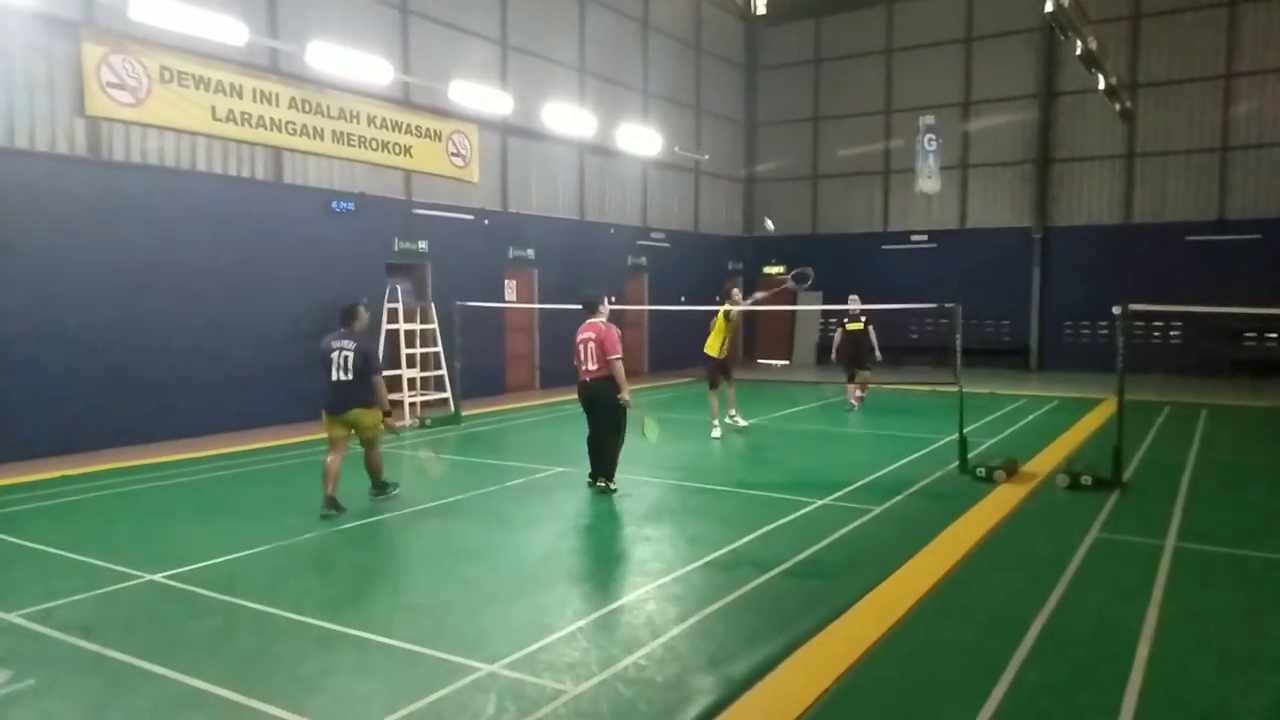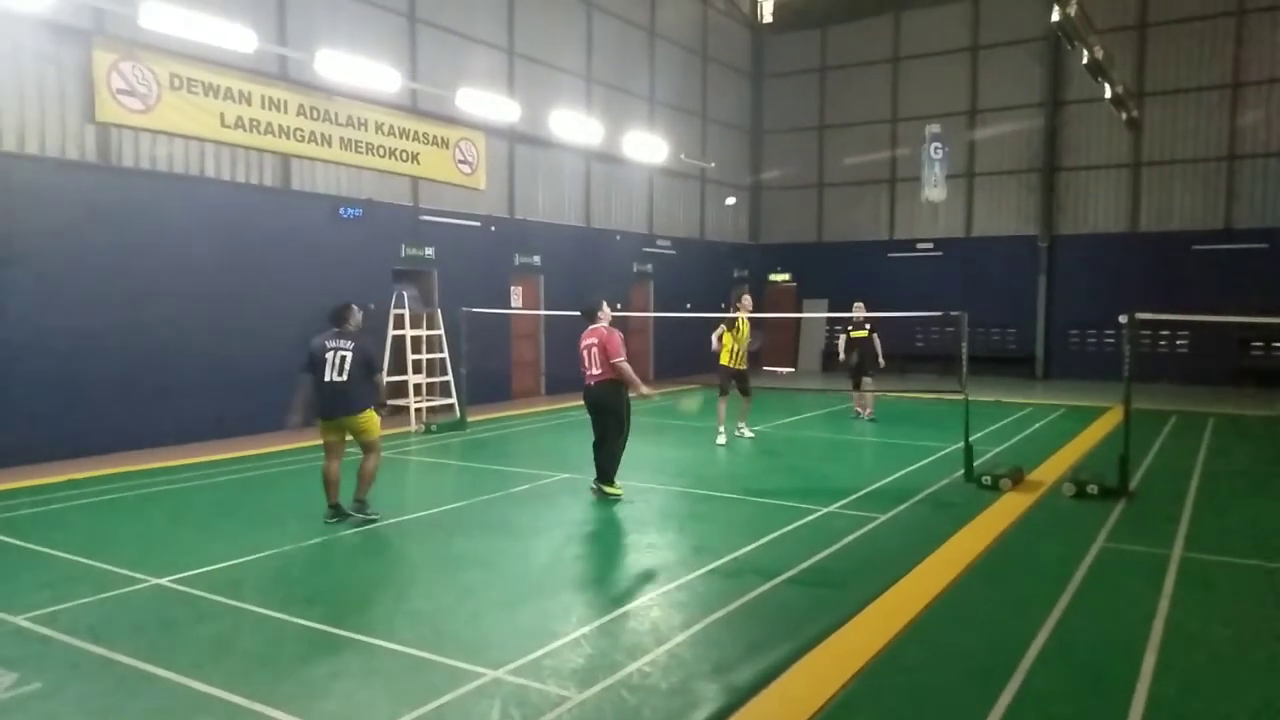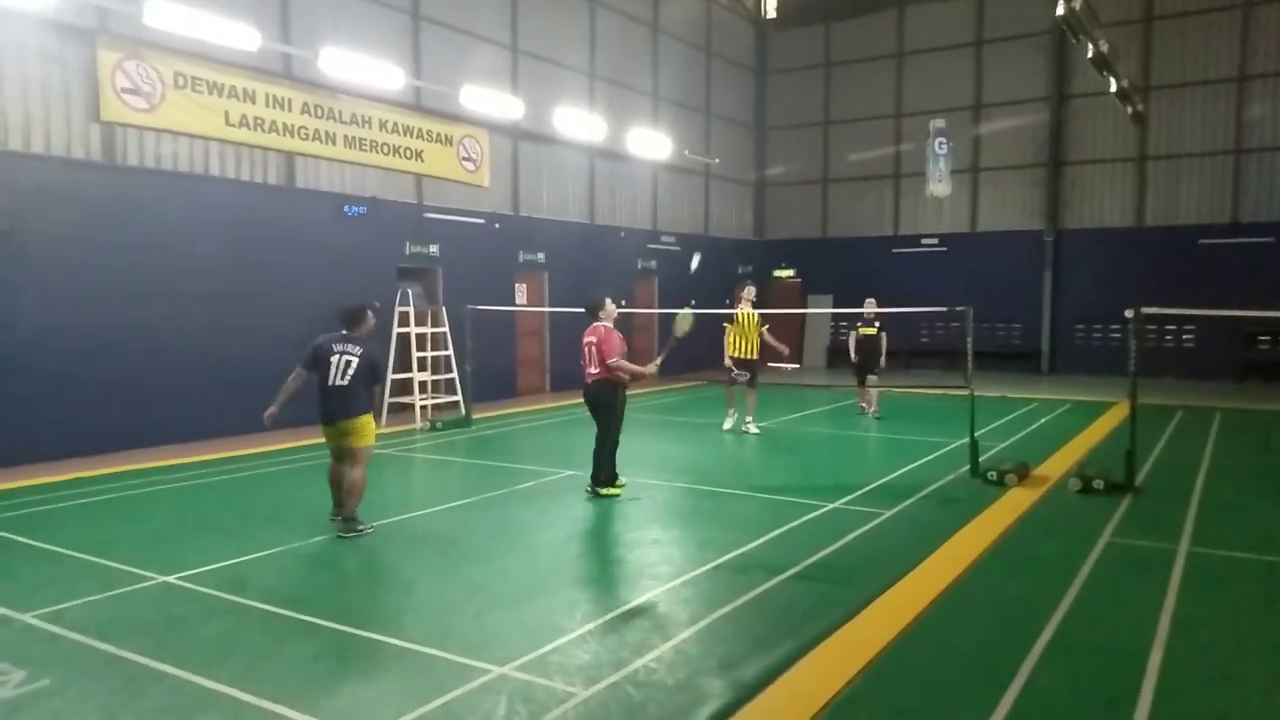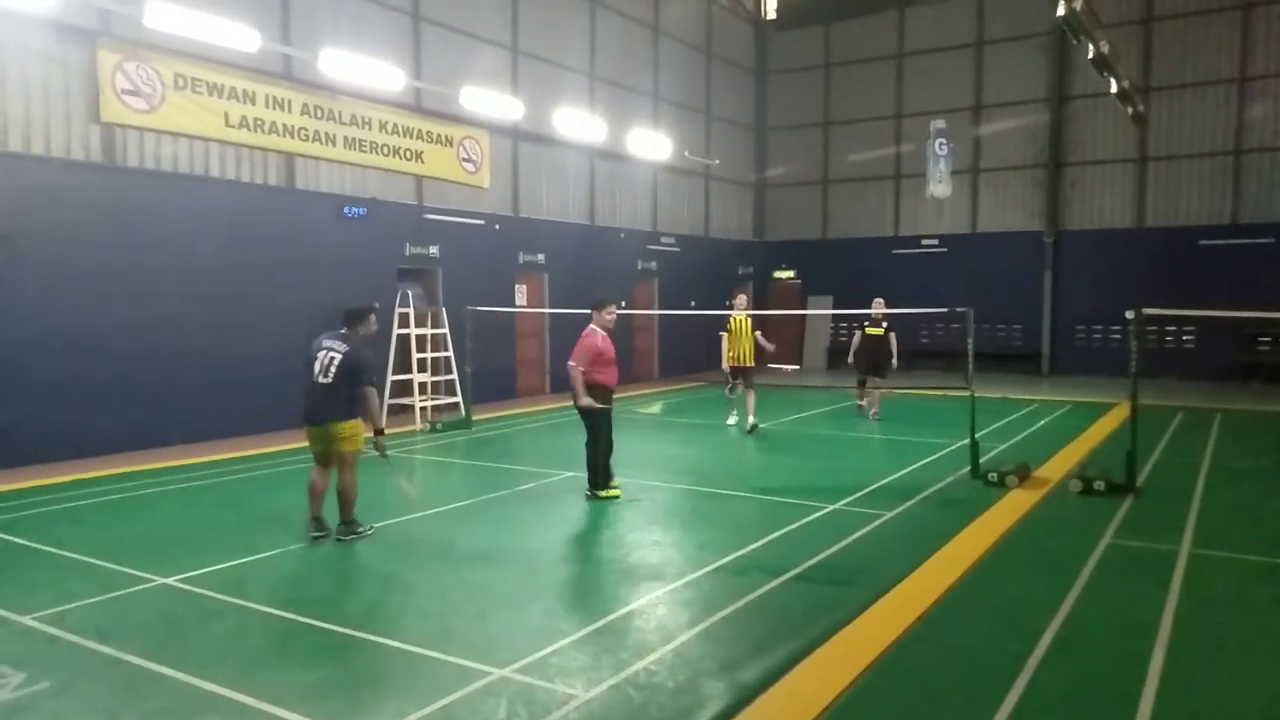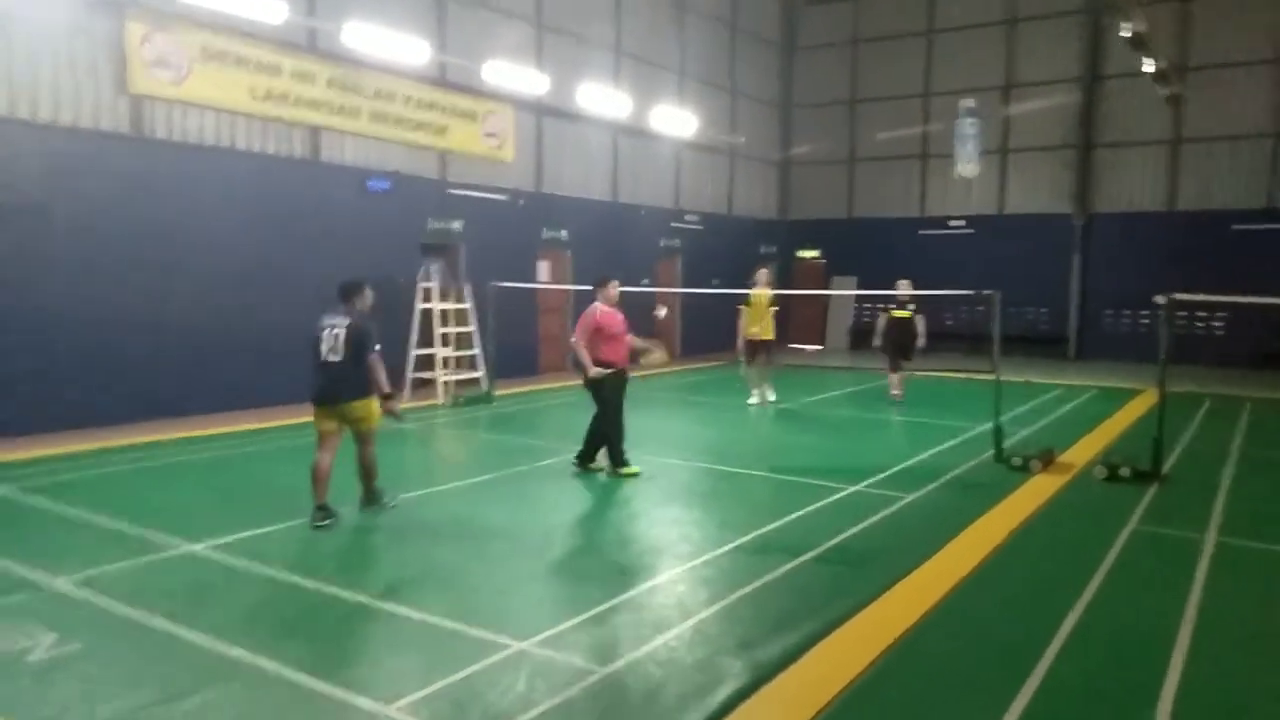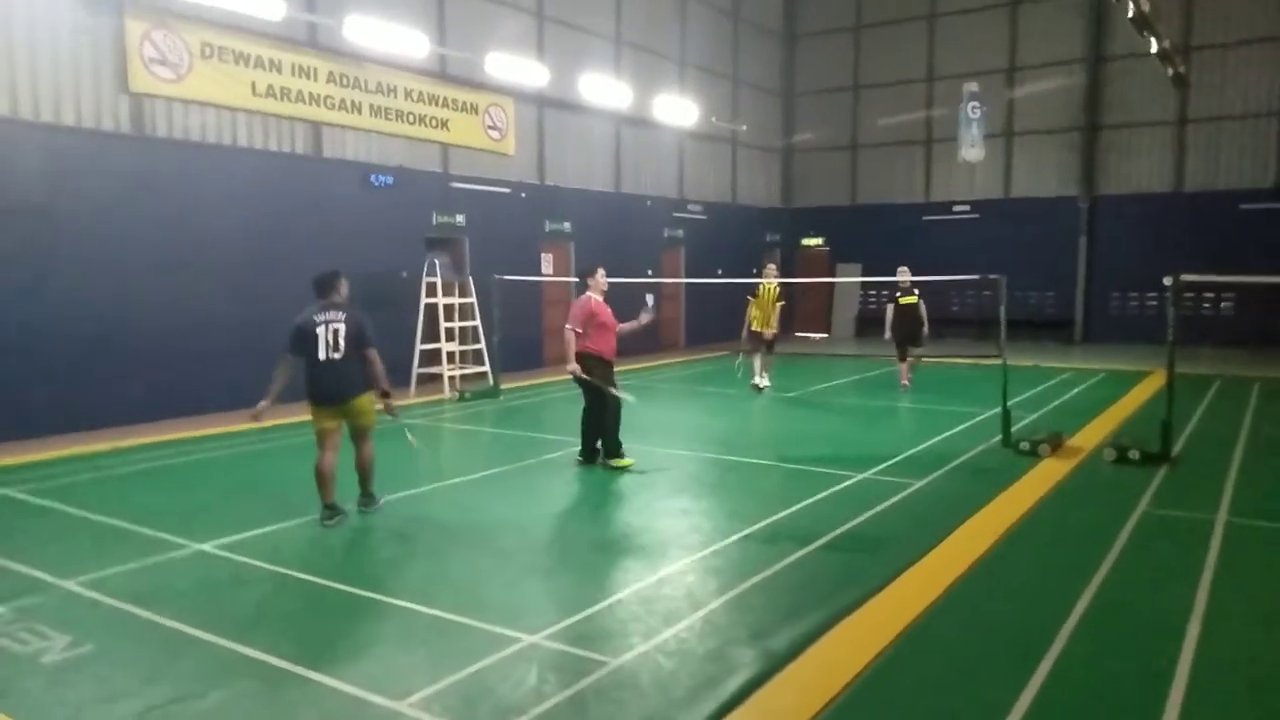
dt=0.3s
person 1, frame 1
left shoulder: (326, 343)
right shoulder: (364, 345)
right elbow: (377, 382)
right wrist: (386, 413)
left hip: (333, 407)
right hip: (362, 407)
left knee: (334, 452)
right knee: (372, 447)
left ankle: (329, 500)
right ankle: (378, 486)
person 1, frame 2
left shoulder: (317, 344)
right shoulder: (363, 345)
left elbow: (306, 381)
right elbow: (377, 381)
left wrist: (297, 411)
right wrist: (380, 404)
left hip: (328, 412)
right hip: (359, 411)
left knee: (333, 458)
right knee: (372, 452)
left ankle: (333, 507)
right ankle: (359, 502)
person 1, frame 3
left shoulder: (322, 344)
right shoulder: (370, 352)
left elbow: (298, 376)
right elbow: (375, 389)
left wrist: (277, 406)
right wrist: (368, 412)
left hip: (328, 416)
right hip: (356, 417)
left knee: (338, 460)
right knee: (358, 465)
left ankle: (338, 508)
right ankle: (348, 520)
person 1, frame 4
left shoulder: (321, 341)
right shoulder: (359, 354)
right elbow: (368, 394)
right wrist: (378, 432)
left hip: (313, 417)
right hip: (343, 420)
left knee: (321, 467)
right knee: (347, 470)
left ankle: (316, 521)
right ankle: (347, 524)
person 1, frame 5
left shoulder: (324, 322)
right shoulder: (361, 324)
right elbow: (374, 362)
right wrist: (387, 396)
left hip: (324, 397)
right hip: (356, 397)
left knee: (324, 451)
right knee: (366, 445)
left ankle: (320, 509)
right ankle: (370, 496)
person 1, frame 6
left shoulder: (303, 321)
right shoulder: (356, 317)
left elbow: (286, 363)
right elbow: (372, 357)
left wrist: (269, 399)
right wrist: (385, 393)
left hip: (321, 396)
right hip: (355, 392)
left knee: (327, 450)
right knee: (364, 443)
left ankle: (329, 508)
right ankle: (367, 497)
person 2, frame 1
left shoulder: (581, 331)
right shoulder: (607, 329)
right elbow: (614, 361)
right wrist: (624, 390)
left hip: (585, 386)
right hip: (606, 386)
left knee: (596, 433)
right knee: (614, 434)
left ankle: (595, 475)
right ankle: (605, 478)
person 2, frame 2
left shoulder: (584, 337)
right shoulder: (610, 333)
right elbow: (620, 363)
right wrist: (639, 386)
left hip: (591, 390)
right hip: (610, 389)
left knee: (601, 438)
right knee: (617, 437)
left ankle: (601, 479)
right ankle: (605, 481)
person 2, frame 3
left shoulder: (591, 333)
right shoulder: (609, 333)
right elbow: (615, 362)
right wrist: (643, 370)
left hip: (595, 388)
right hip: (608, 389)
left knee: (608, 435)
right knee: (607, 437)
left ankle: (610, 477)
right ankle: (598, 484)
person 2, frame 4
left shoulder: (600, 335)
right shoulder: (592, 338)
right elbow: (574, 366)
right wrist: (582, 396)
left hip: (600, 394)
right hip: (593, 395)
left knee: (604, 438)
right knee: (598, 440)
left ankle: (604, 479)
right ankle: (597, 487)
person 2, frame 5
left shoulder: (617, 314)
right shoulder: (593, 314)
left elbow: (624, 338)
right elbow: (578, 343)
left wrist: (645, 345)
right wrist: (591, 367)
left hip: (617, 373)
right hip: (601, 374)
left knee: (606, 417)
right knee: (613, 418)
left ankle: (585, 457)
right ankle: (618, 463)
person 2, frame 6
left shoulder: (603, 305)
right shoulder: (585, 302)
left elbow: (615, 329)
right elbow: (570, 331)
left wrist: (639, 323)
right wrist: (571, 361)
left hip: (602, 364)
right hip: (590, 365)
left knee: (595, 409)
right knee: (610, 407)
left ankle: (588, 453)
right ankle: (612, 455)
